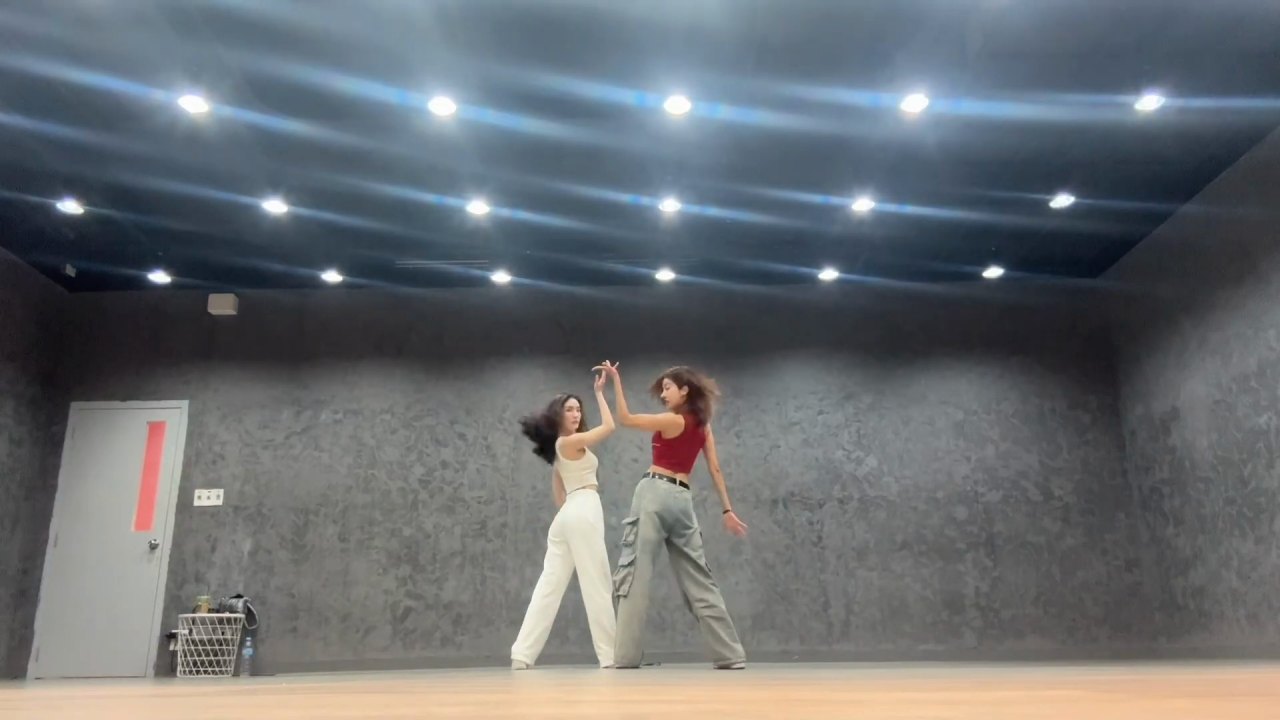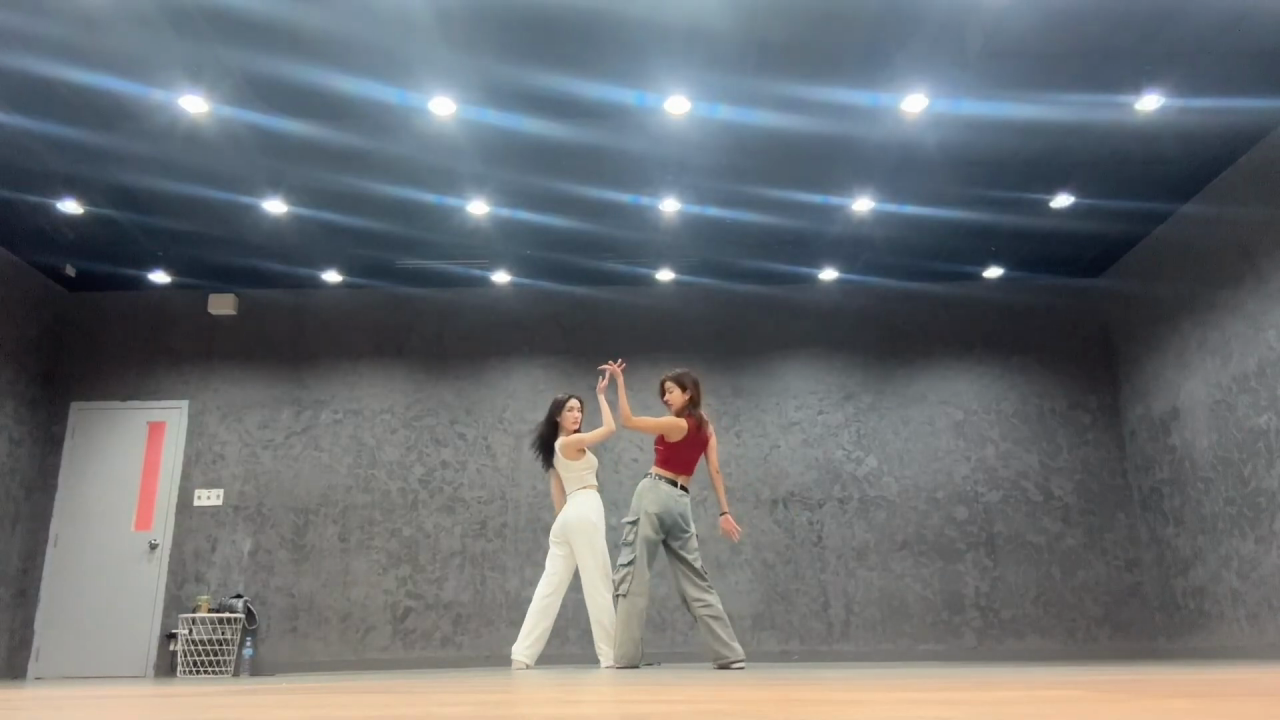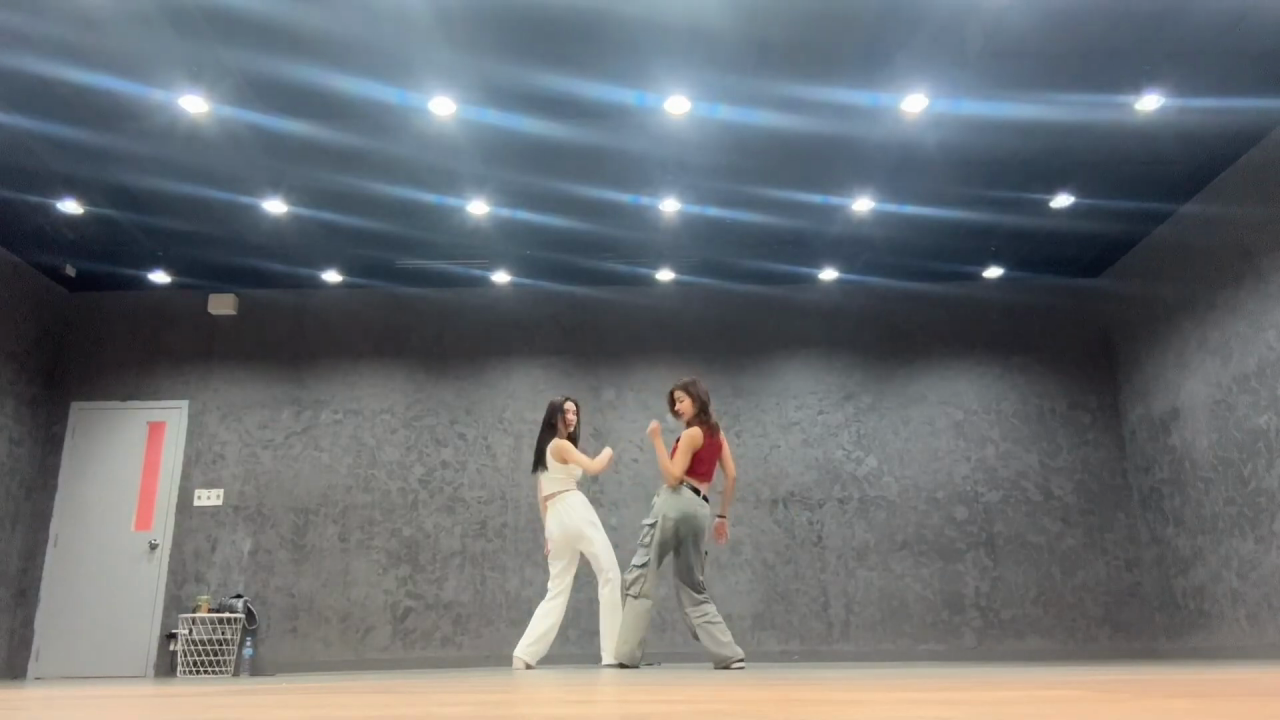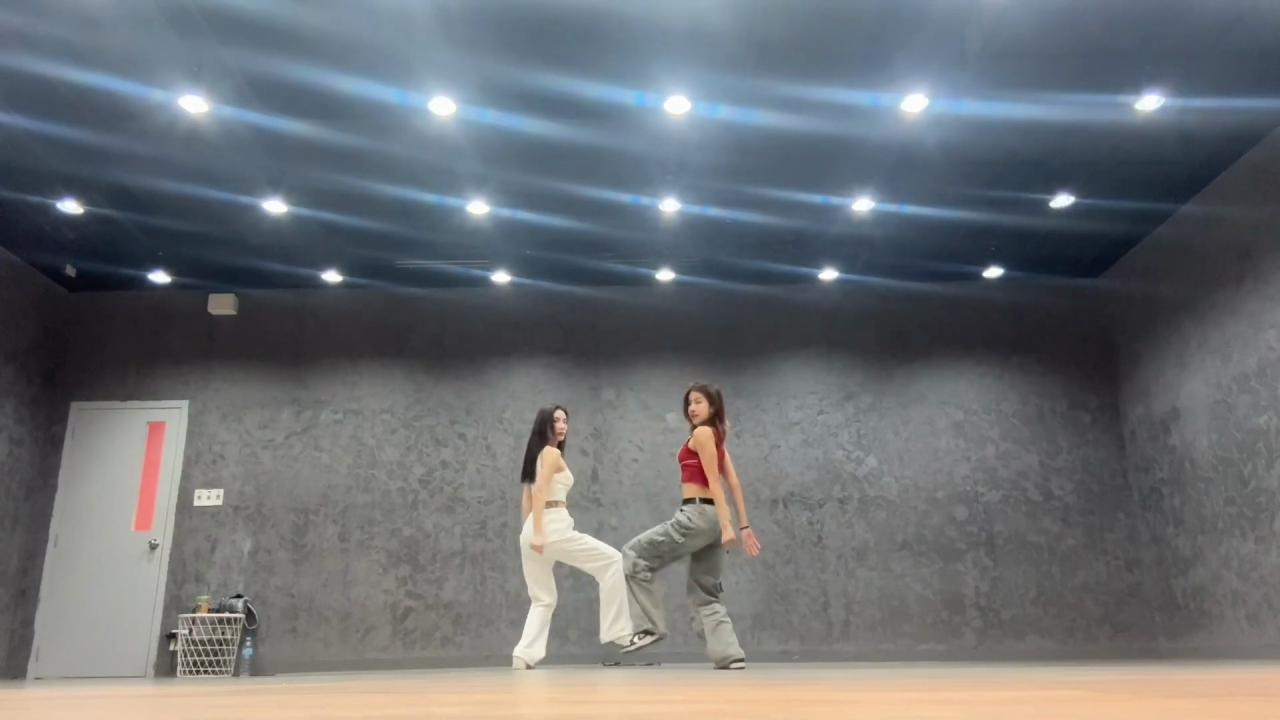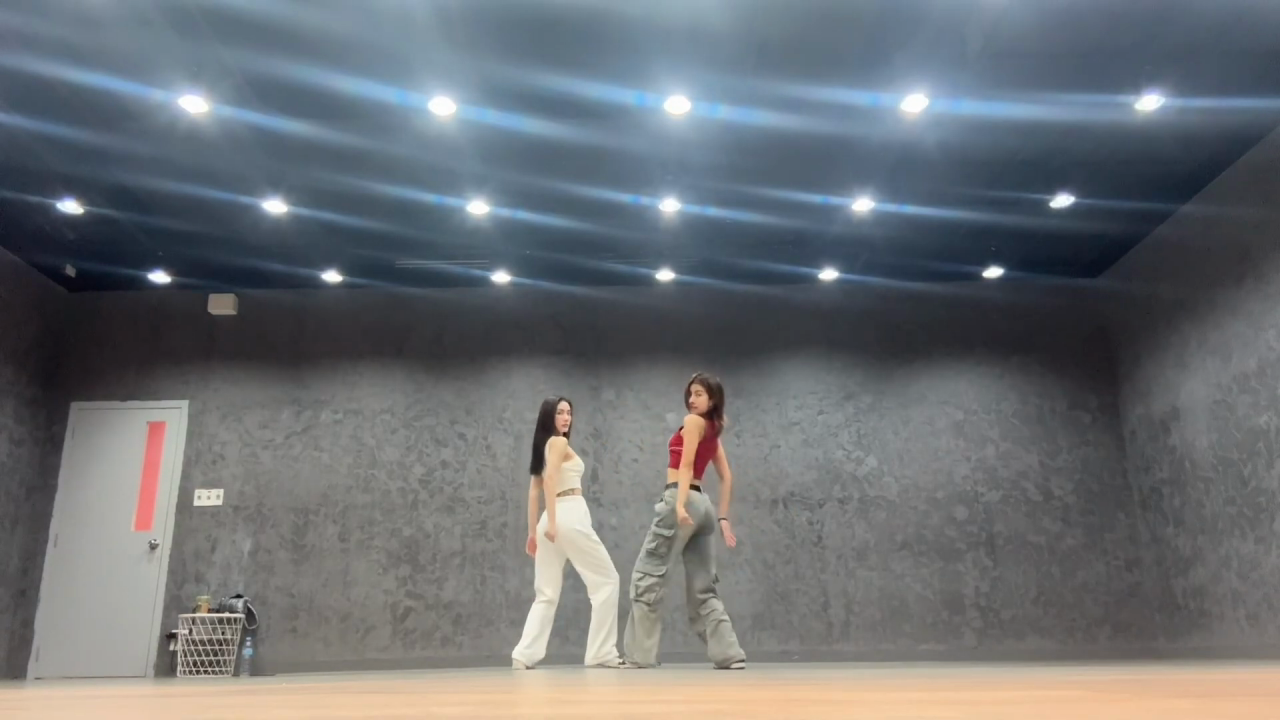
dt=0.3s
person 1, frame 1
left shoulder: (673, 421)
right shoulder: (702, 424)
left elbow: (626, 419)
right elbow: (715, 469)
left wrist: (616, 380)
right wrist: (727, 510)
left hip: (654, 493)
right hip: (682, 499)
left knee: (635, 573)
right knee: (698, 578)
left ankle: (626, 655)
right ankle: (730, 654)
person 1, frame 2
left shoulder: (676, 425)
right shoulder: (705, 426)
left elbow: (628, 421)
right elbow: (715, 470)
left wrist: (619, 381)
right wrist: (724, 512)
left hip: (654, 495)
right hip: (680, 502)
left knee: (633, 573)
right knee: (695, 580)
left ankle: (625, 655)
right ankle: (730, 653)
person 1, frame 3
left shoulder: (693, 433)
right shoulder: (715, 431)
left elbow: (672, 476)
right elbow: (731, 475)
left wrist: (657, 439)
right wrist: (723, 516)
left hip: (677, 504)
right hip: (700, 510)
left knee: (640, 577)
right knee: (693, 589)
left ankle: (628, 651)
right ankle: (728, 654)
person 1, frame 4
left shoulder: (702, 433)
right shoulder: (717, 436)
left elbow: (714, 481)
right elbow: (735, 483)
left wrist: (726, 525)
right wrist: (745, 526)
left hip: (698, 514)
right hip: (711, 517)
left knee: (634, 554)
right knee: (706, 594)
left ankle: (649, 626)
right ankle: (729, 654)
person 1, frame 5
left shoulder: (694, 422)
right shoulder: (712, 431)
left elbow: (685, 463)
right elbow: (726, 478)
left wrist: (679, 504)
right wrist: (723, 518)
left hip: (677, 500)
right hip: (701, 506)
left knee: (649, 576)
right knee: (702, 587)
left ankle: (639, 654)
right ankle: (728, 654)
person 2, frame 1
left shoulder: (557, 446)
right shoulder: (571, 441)
right elbow: (609, 427)
right wrist: (599, 393)
left hip: (566, 516)
right hip: (584, 512)
left knee: (549, 586)
right knee: (596, 584)
left ankle: (522, 653)
right ankle: (609, 654)
person 2, frame 2
left shoulder: (555, 448)
right shoulder: (570, 442)
right elbow: (610, 428)
right wrist: (601, 395)
left hip: (568, 516)
right hip: (585, 512)
left knee: (550, 586)
right knee: (598, 585)
left ankle: (523, 653)
right ankle: (610, 655)
person 2, frame 3
left shoulder: (545, 449)
right shoulder: (560, 444)
right elbow: (595, 467)
left wrist: (550, 534)
right wrist: (607, 453)
left hip: (554, 521)
right hip: (575, 513)
left knee: (557, 592)
right knee: (611, 579)
left ankle: (525, 653)
right ankle: (613, 653)
person 2, frame 4
left shoulder: (535, 456)
right shoulder: (552, 453)
right elbow: (541, 491)
right wrist: (539, 533)
left hip: (530, 532)
right hip: (553, 526)
left knee: (542, 600)
right knee: (613, 561)
left ankle: (524, 655)
right ankle: (618, 630)
person 2, frame 5
left shoulder: (542, 449)
right shoulder: (558, 442)
left elbow: (534, 493)
right elbow: (553, 479)
left wrist: (533, 532)
right wrist: (553, 522)
left hip: (552, 520)
right hip: (570, 518)
left knee: (547, 594)
right knee: (605, 582)
left ankle: (524, 655)
right ankle: (601, 653)
